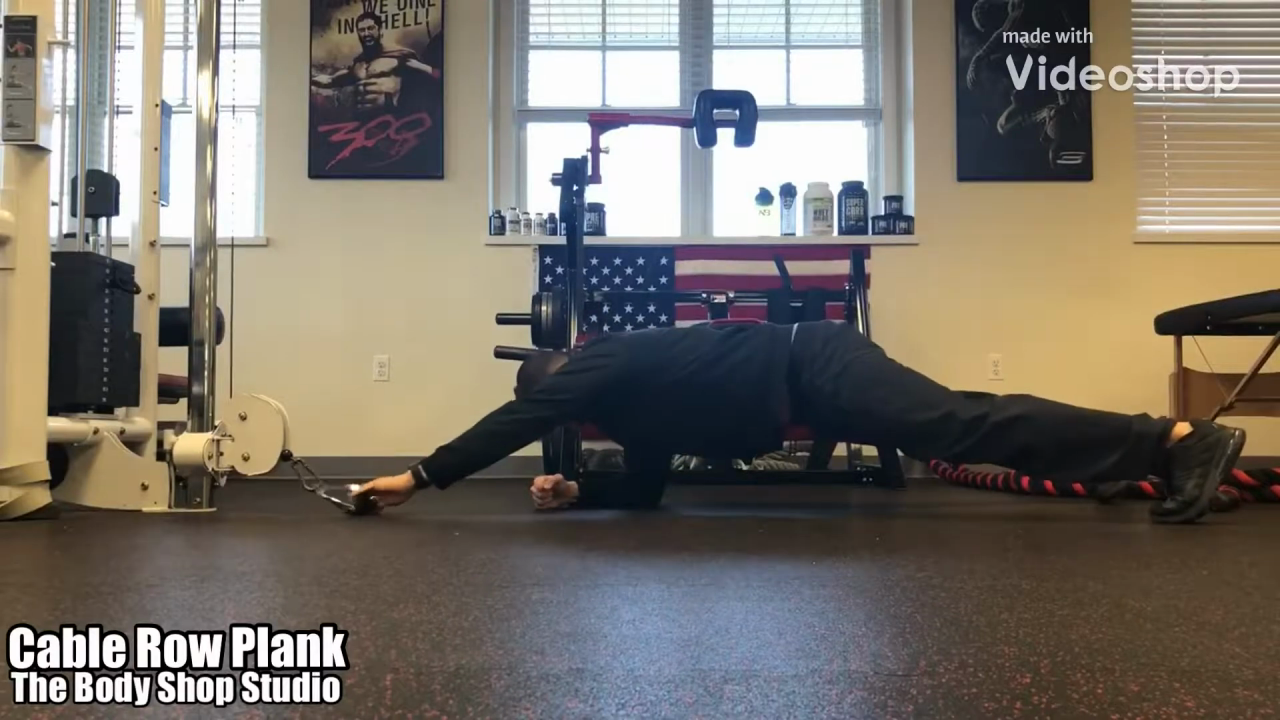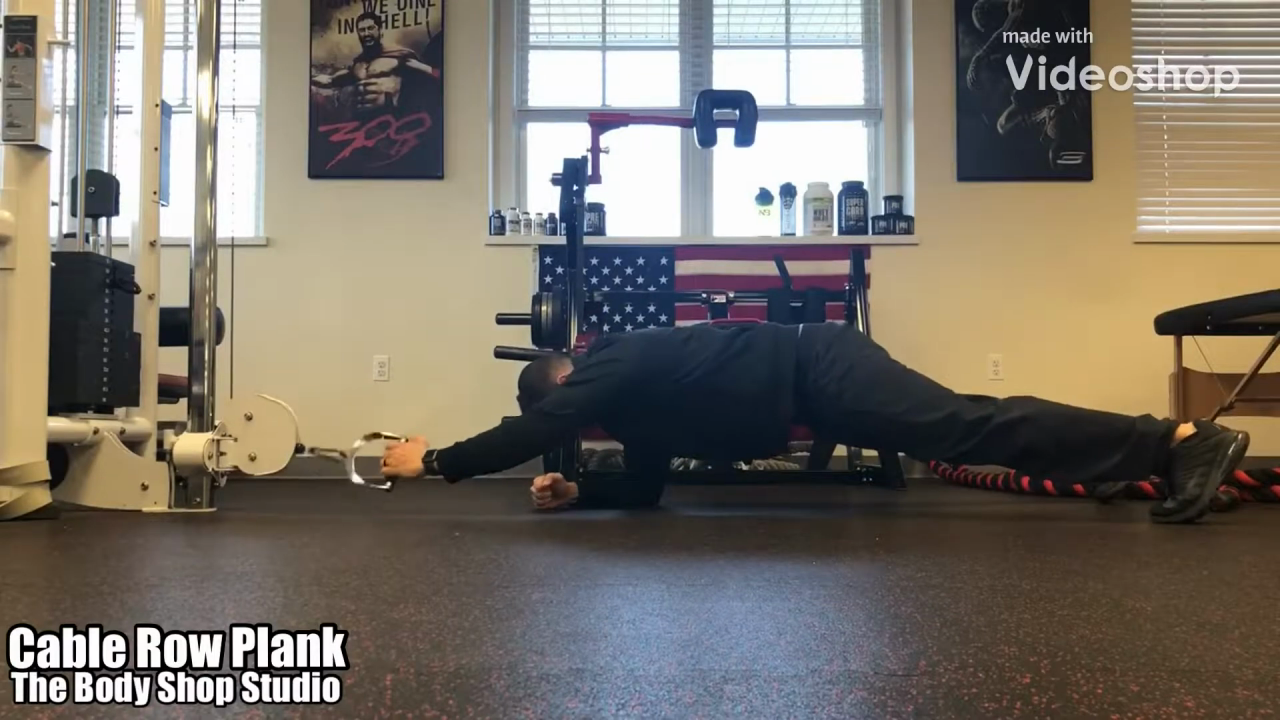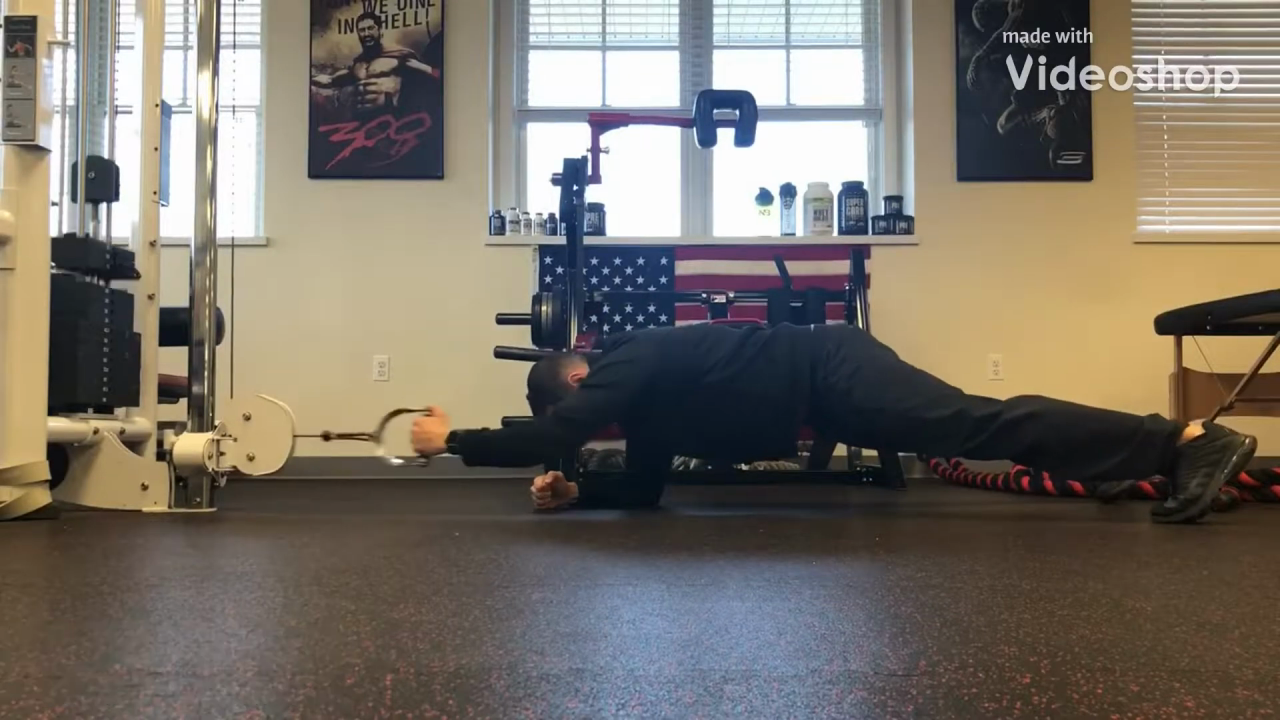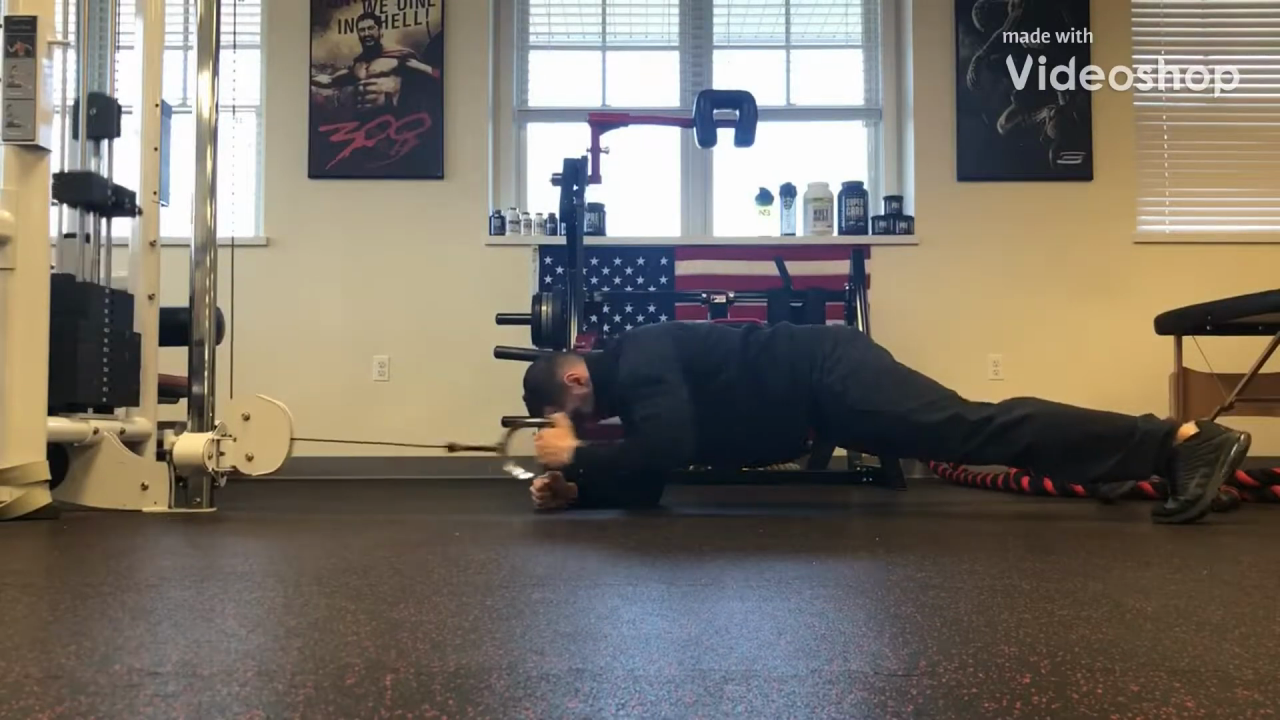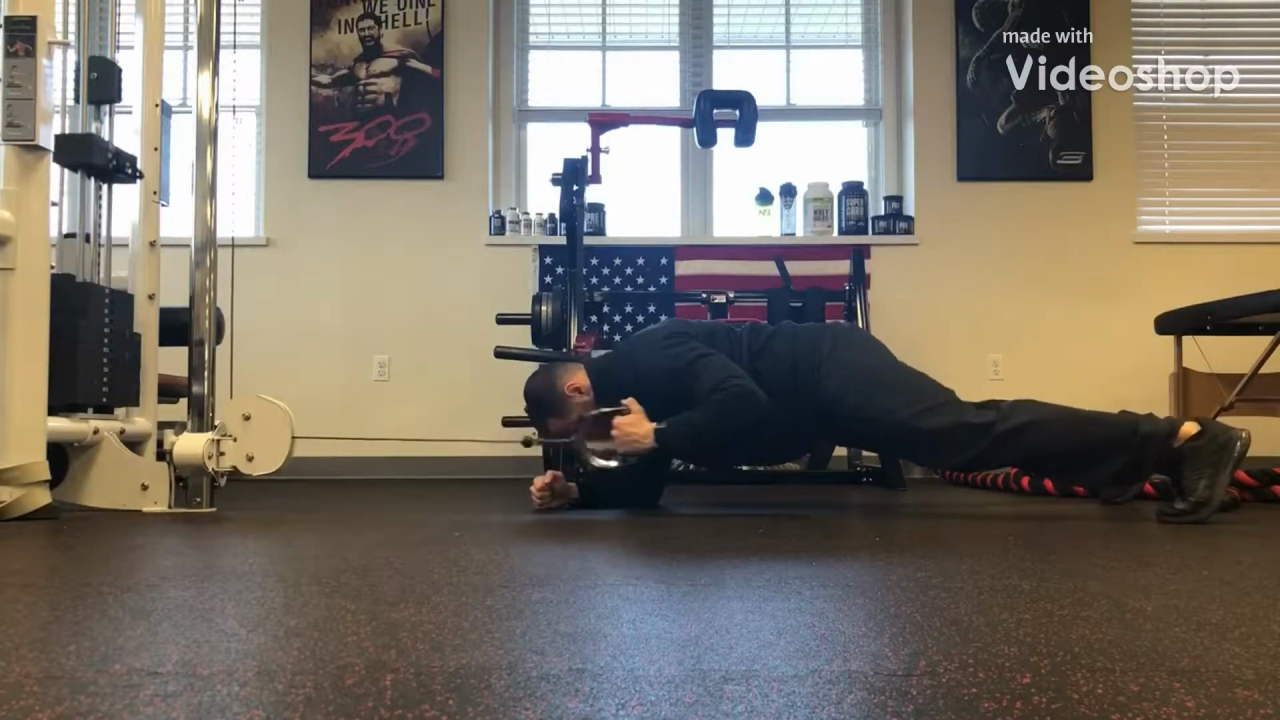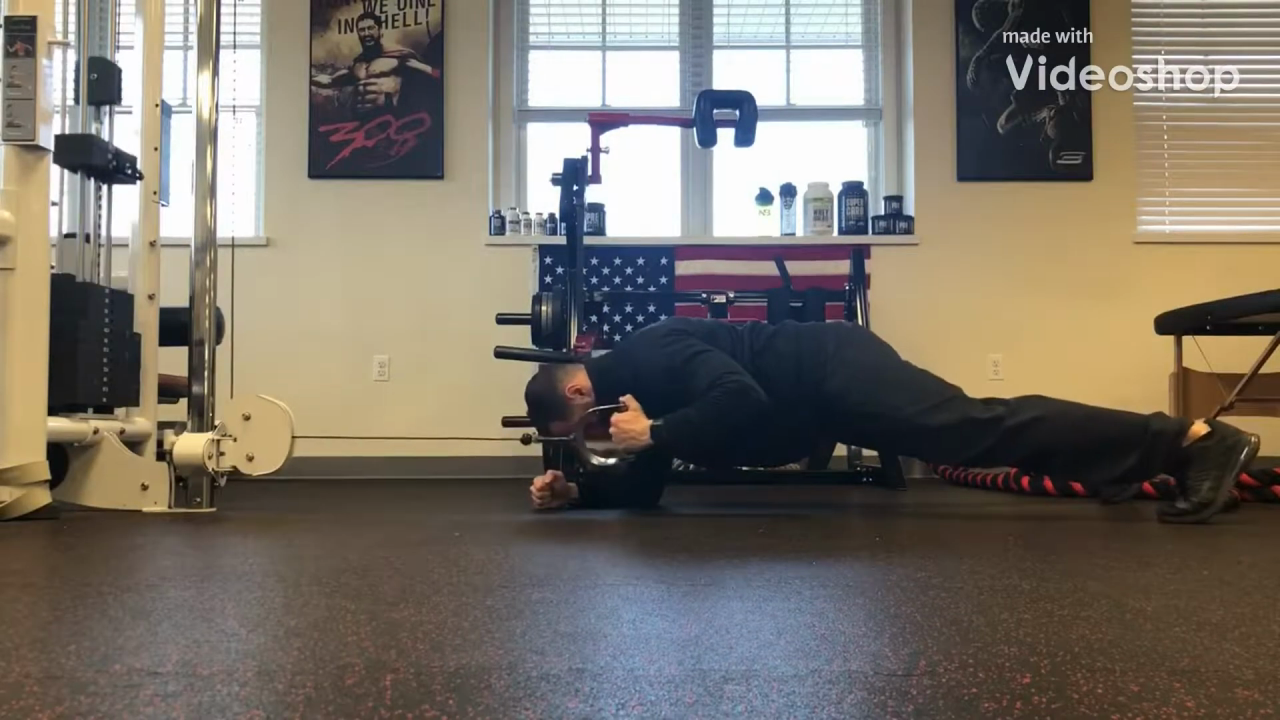
dt=0.3s
person 1, frame 1
left shoulder: (602, 365)
right shoulder: (631, 403)
left elbow: (519, 420)
right elbow: (644, 489)
left wrist: (420, 476)
right wrist: (576, 491)
left hip: (811, 368)
right hip: (806, 380)
left knee: (960, 428)
right knee: (958, 430)
left ankle: (1177, 440)
right ankle: (1164, 445)
person 1, frame 2
left shoulder: (613, 367)
right shoulder: (629, 390)
left elbow: (536, 431)
right elbow: (645, 486)
left wrist: (431, 461)
right wrist: (577, 491)
left hip: (819, 371)
right hip: (812, 387)
left knee: (970, 427)
right knee: (965, 430)
left ankle: (1181, 441)
right ankle: (1154, 453)
person 1, frame 3
left shoulder: (623, 366)
right shoulder: (641, 392)
left elbow: (554, 433)
right elbow: (645, 489)
left wrist: (452, 439)
right wrist: (576, 492)
left hip: (830, 372)
right hip: (823, 389)
left knee: (978, 425)
right knee: (971, 430)
left ankle: (1185, 441)
right ankle: (1157, 450)
person 1, frame 4
left shoulder: (638, 360)
right shoulder: (620, 389)
left elbow: (670, 447)
right elbow: (644, 485)
left wrist: (580, 452)
right wrist: (575, 488)
left hip: (832, 374)
right hip: (823, 397)
left knee: (975, 429)
right knee: (955, 441)
left ankle: (1181, 440)
right ankle: (1143, 452)
person 1, frame 5
left shoulder: (650, 358)
right shoulder: (632, 393)
left elbow: (745, 402)
right elbow: (642, 489)
left wrist: (655, 435)
right wrist: (575, 490)
left hip: (833, 371)
right hip: (826, 393)
left knee: (970, 434)
right knee: (965, 432)
left ankle: (1182, 440)
right ankle: (1128, 448)
person 1, frame 6
left shoulder: (651, 356)
right shoulder: (631, 392)
left elbow: (743, 400)
right elbow: (644, 488)
left wrist: (653, 431)
right wrist: (574, 490)
left hip: (836, 371)
right hip: (828, 392)
left knee: (981, 428)
right knee: (975, 431)
left ankle: (1192, 439)
right ankle: (1133, 454)
